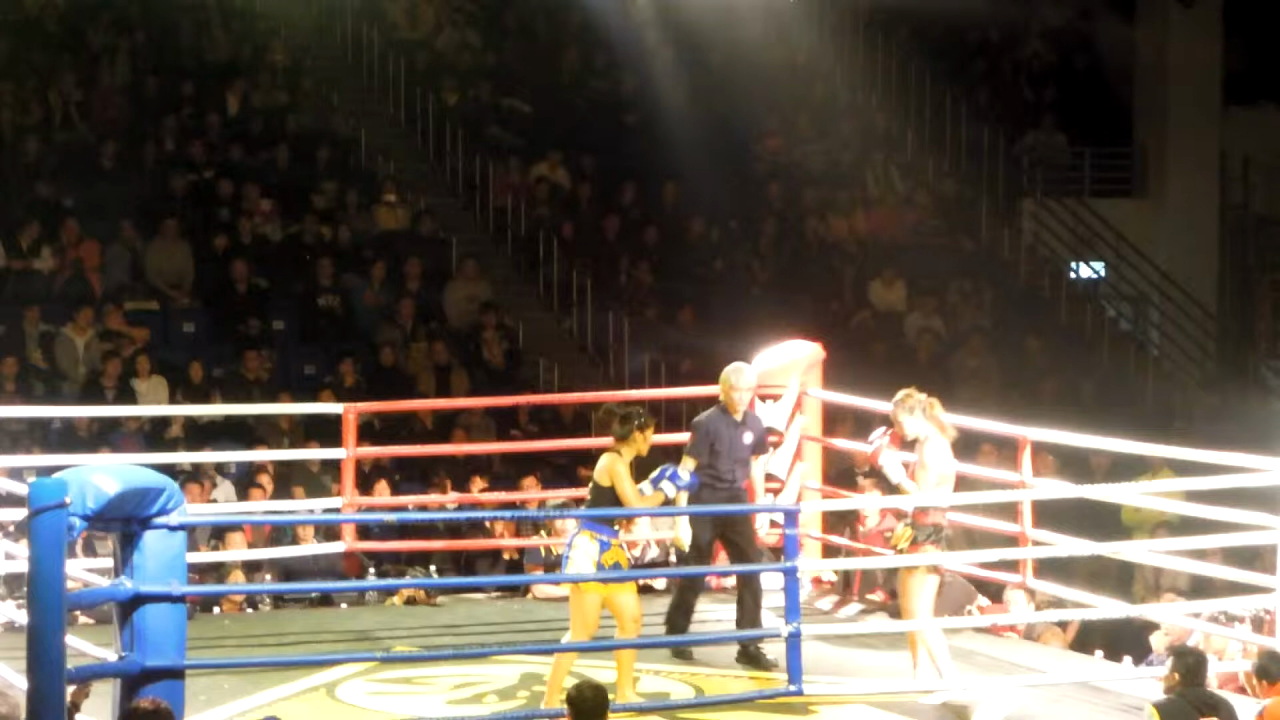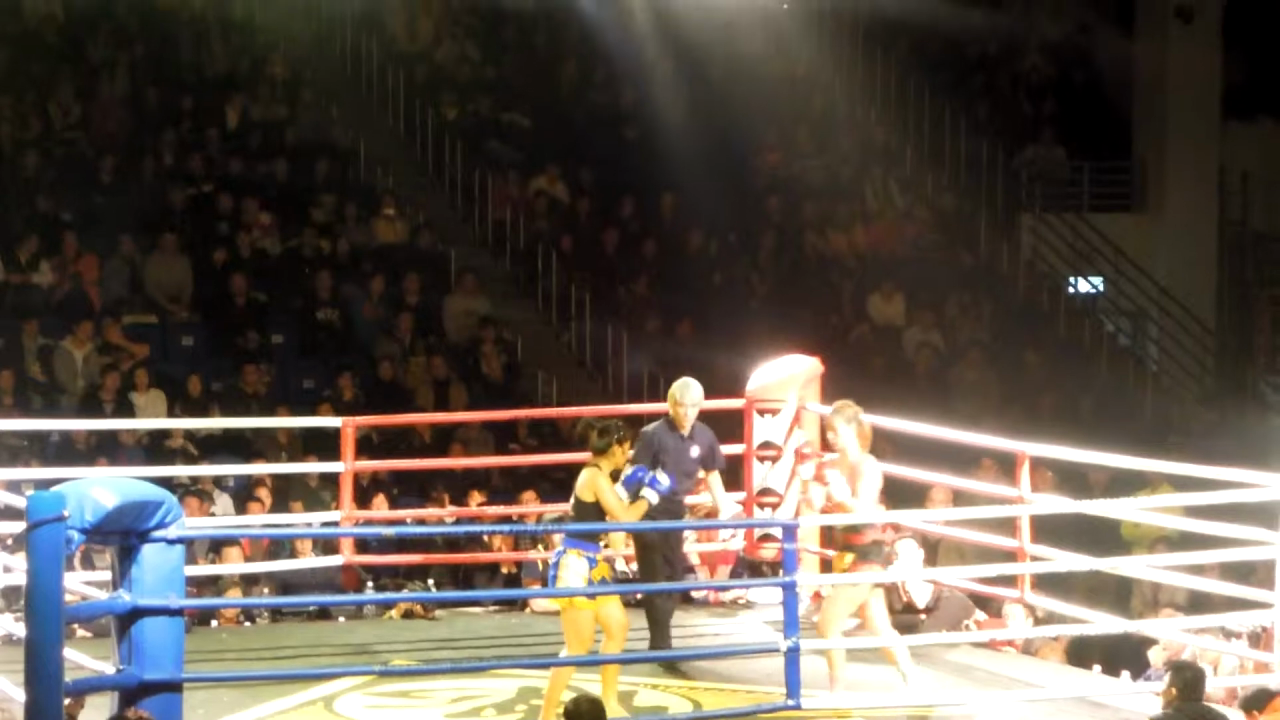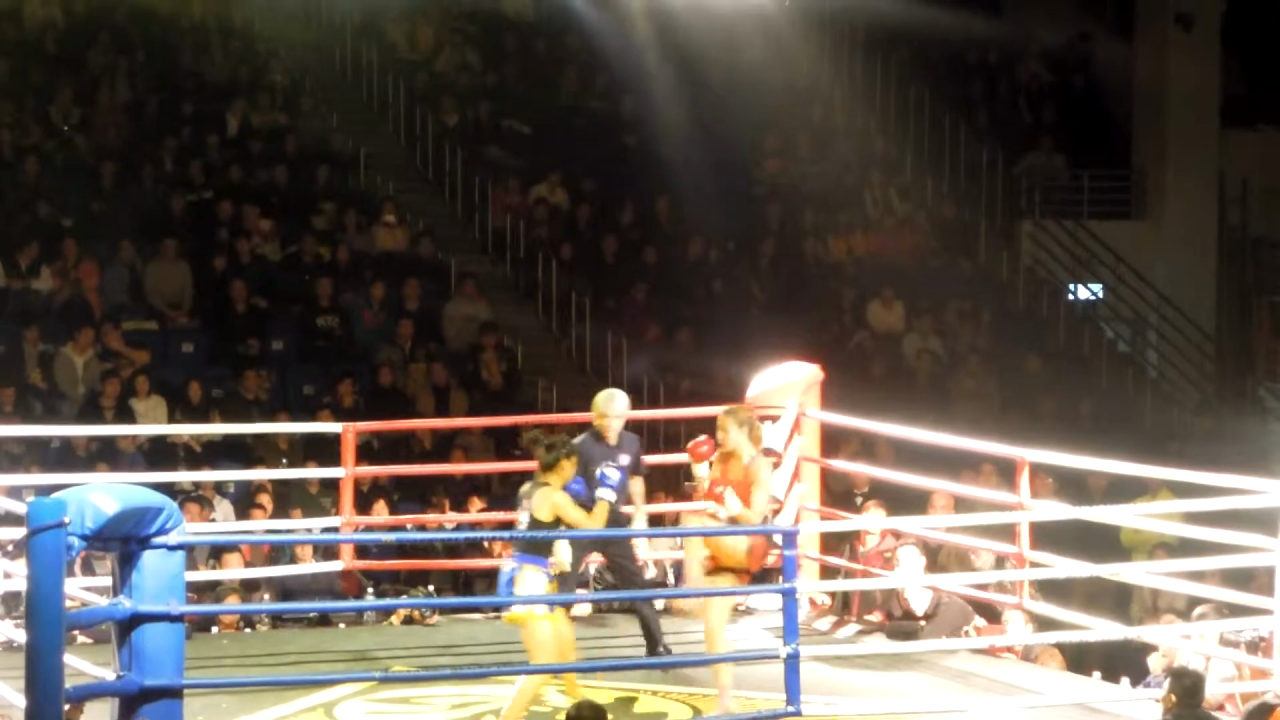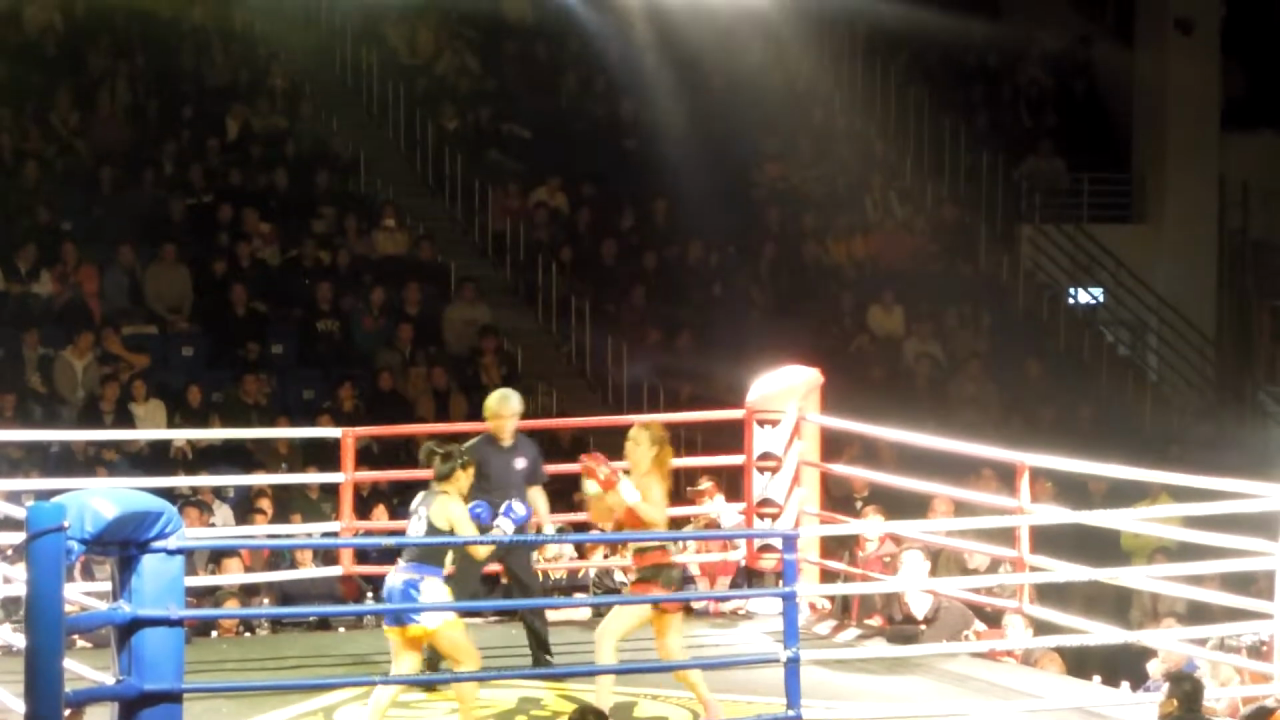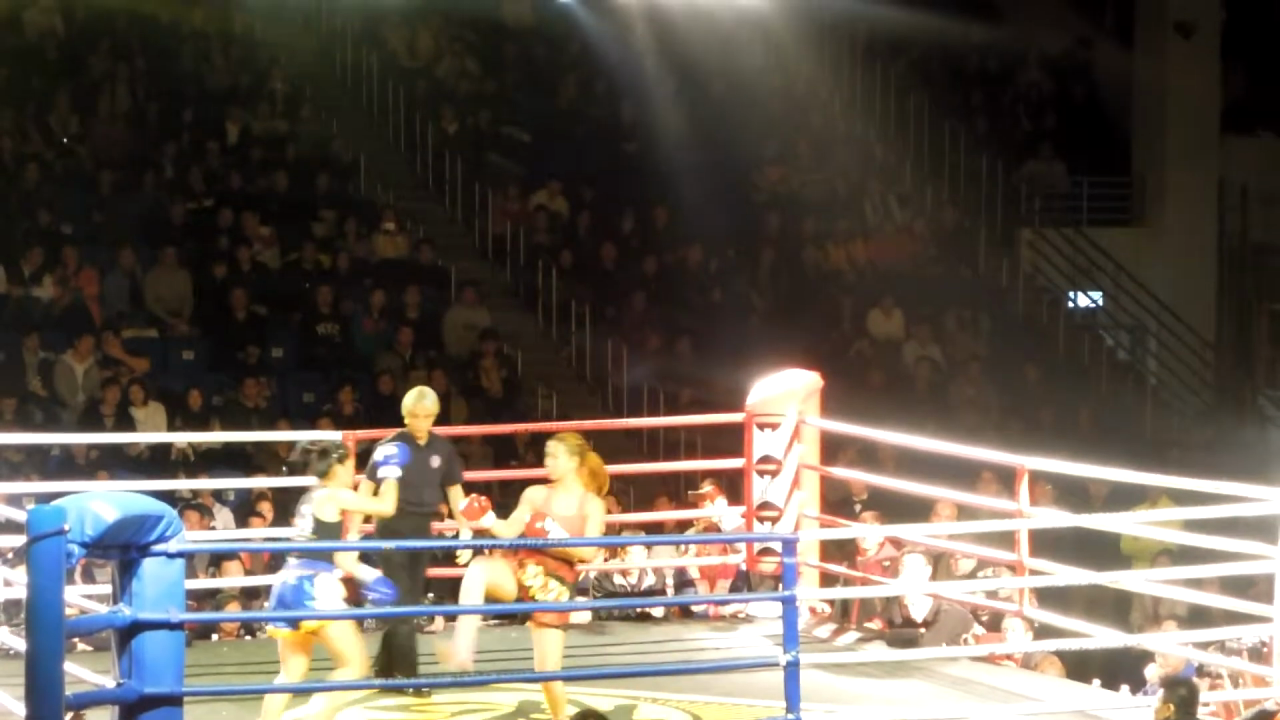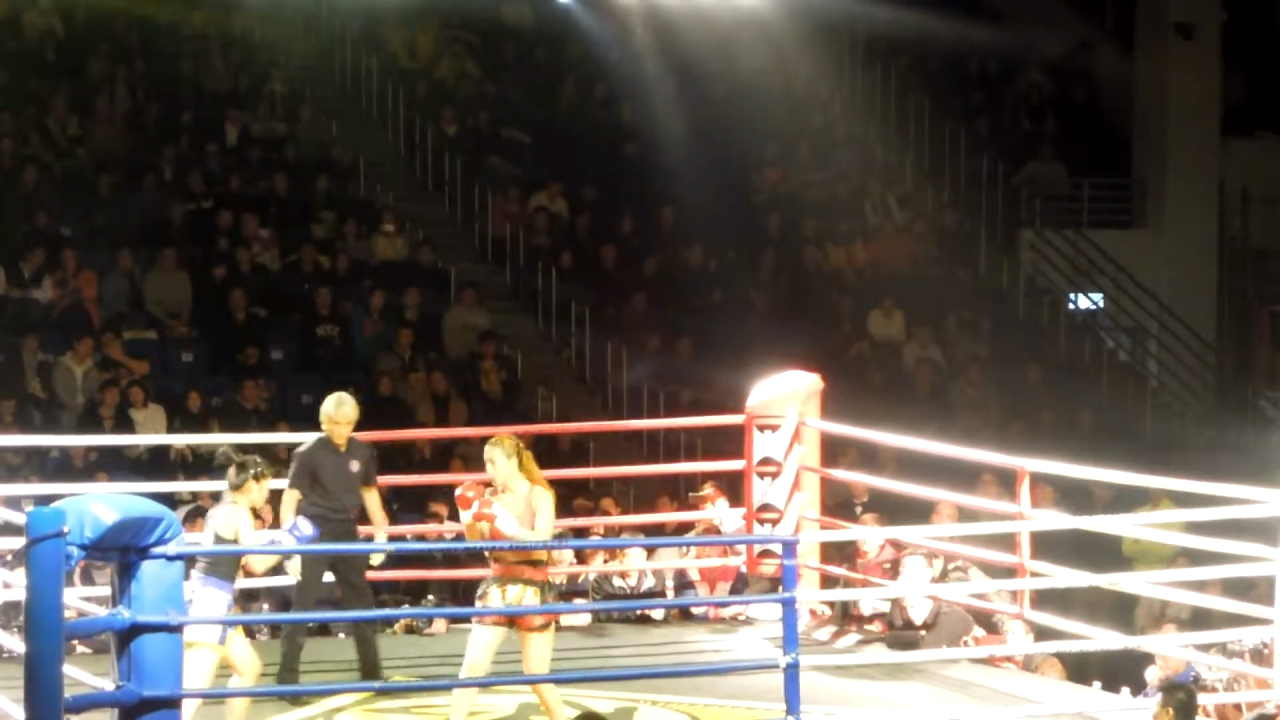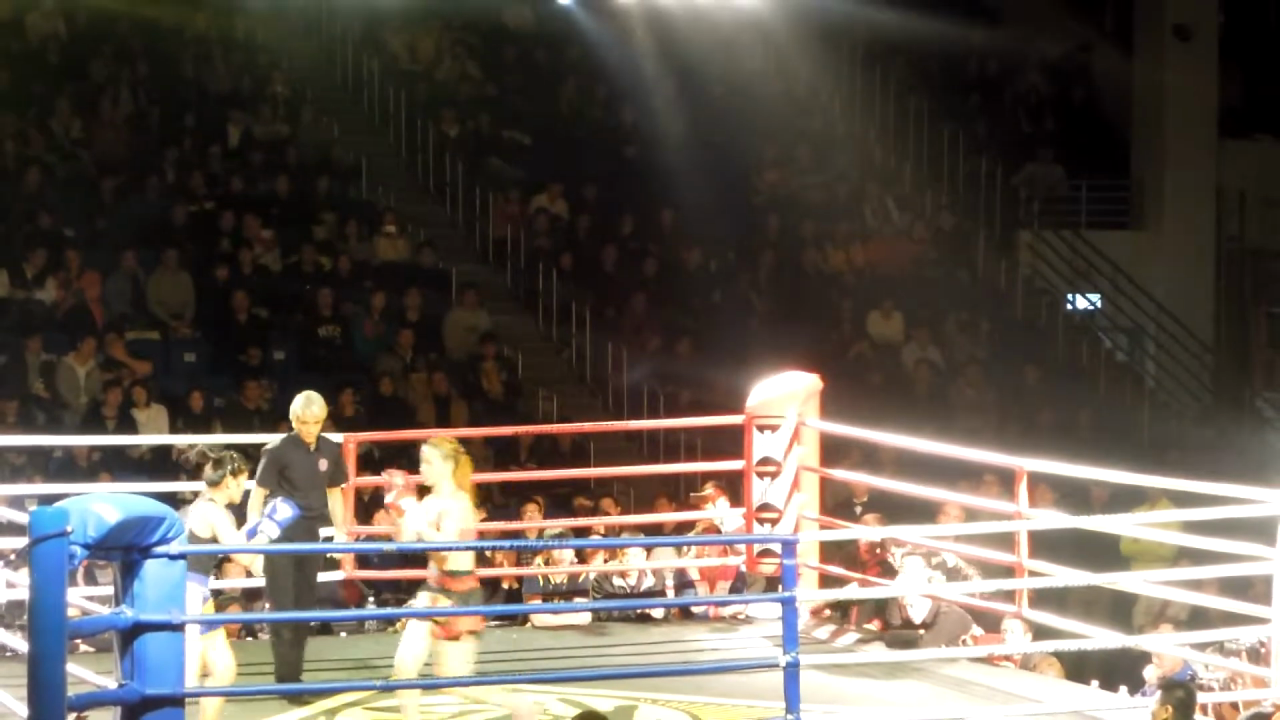
dt=0.5s
person 1, frame 1
left shoulder: (754, 423)
right shoulder: (707, 422)
right elbow: (686, 469)
left wrist: (761, 501)
right wrist: (682, 517)
left hip: (735, 500)
right hip: (705, 500)
left knee: (750, 571)
right knee: (695, 573)
left ankle: (749, 647)
right ankle: (676, 635)
person 1, frame 2
left shoulder: (704, 436)
right shoulder: (652, 434)
left elbow: (712, 475)
left wrist: (724, 510)
left hip: (674, 510)
right hip: (647, 510)
left knee: (673, 579)
right knee: (655, 583)
left ankle: (660, 646)
right ankle: (663, 649)
person 1, frame 3
left shoulder: (632, 444)
right shoulder: (581, 447)
right elbow: (565, 491)
left wrist: (640, 515)
left hip: (612, 520)
left knee: (636, 582)
right knee: (563, 588)
left ankle: (656, 647)
person 1, frame 4
left shoulder: (528, 449)
right shoulder: (475, 450)
left elbow: (535, 491)
left wrist: (548, 529)
left knee: (531, 595)
right knee: (458, 595)
left ankle: (542, 657)
right ankle: (432, 665)
person 1, frame 5
left shoulder: (444, 448)
right shoulder: (390, 447)
left elbow: (455, 491)
right elbow: (366, 489)
left wrist: (465, 532)
right wrist: (354, 530)
left hip: (421, 531)
right hip: (392, 529)
left knee: (412, 602)
right knee: (399, 602)
left ankle: (386, 669)
right ankle: (408, 676)
person 1, frame 6
left shoulder: (361, 452)
right shoulder: (309, 453)
left elbow: (369, 492)
right elbow: (290, 498)
left wrist: (381, 533)
left hip: (346, 534)
right hip: (315, 534)
left knee: (362, 603)
right knee: (304, 607)
left ankle: (371, 674)
right ankle: (287, 680)
person 1, frame 7
left shoulder: (330, 451)
right shoulder: (278, 451)
left elbow: (334, 492)
right elbow: (258, 495)
left wrist: (340, 533)
left hip: (310, 534)
right hip: (280, 533)
left knee: (304, 607)
right knee: (284, 607)
left ankle: (294, 676)
right ankle: (286, 680)
person 2, frame 1
left shoulder: (935, 447)
right shoulder: (923, 445)
left elbow: (919, 493)
right elbow: (912, 487)
left wrist: (892, 467)
right wrist: (890, 455)
left hip: (929, 533)
right hip: (917, 531)
left knee: (919, 616)
right knee: (910, 613)
left ankle: (950, 681)
right ankle: (919, 677)
person 2, frame 2
left shoulder: (867, 466)
right shoulder: (835, 464)
left elbow: (862, 512)
right elbow: (820, 506)
left wrist: (842, 495)
right wrist: (811, 480)
left hip: (866, 552)
right hip: (850, 552)
left knee: (828, 624)
right knee: (878, 627)
left ankle: (836, 692)
right ankle: (912, 683)
person 2, frame 3
left shoulder: (760, 466)
right shoulder: (724, 460)
left elbow: (756, 517)
right elbow: (709, 495)
left wrist: (738, 509)
right wrist: (701, 474)
left hip: (749, 545)
right hip: (724, 550)
left knee: (693, 520)
right knee: (713, 628)
left ankle: (692, 585)
right ankle: (725, 703)
person 2, frame 4
left shoulder: (649, 482)
right shoulder: (632, 479)
left elbow: (658, 520)
right elbow: (600, 518)
left wrist: (631, 498)
right wrist: (592, 492)
left hip: (656, 576)
right hip: (652, 573)
left knee: (605, 635)
right knee: (671, 655)
person 2, frame 5
left shoulder: (592, 503)
right shoulder: (535, 494)
left elbow: (589, 553)
right elbow: (509, 531)
left wrist: (559, 539)
right wrist: (487, 521)
left hip: (553, 585)
right hip: (520, 571)
left knee: (548, 672)
right knee: (479, 570)
right ankle: (462, 649)
person 2, frame 6
left shoulder: (539, 495)
right shoulder: (489, 498)
left elbow: (541, 541)
right elbow: (475, 542)
left wrist: (506, 525)
right wrist: (468, 518)
left hip: (532, 590)
right hip: (497, 588)
left knee: (536, 676)
right knee: (473, 667)
person 2, frame 7
left shoulder: (458, 502)
right shoulder: (431, 500)
left elbow: (447, 551)
right elbow: (407, 539)
left wrist: (411, 515)
right wrist: (397, 507)
left hip: (456, 596)
right hip: (433, 593)
left knee: (460, 685)
right knee: (403, 667)
person 3, frame 1
left shoulder: (619, 462)
right shoulder: (614, 461)
right elbow: (636, 507)
left wrist: (653, 485)
right wrist: (669, 487)
left hip: (607, 547)
right hip: (590, 548)
left knee: (631, 618)
right knee: (582, 631)
left ankle: (624, 691)
right ankle: (550, 701)
person 3, frame 2
left shoulder: (594, 475)
right shoulder: (595, 476)
right elbow: (625, 519)
left wrist: (626, 487)
right wrist: (651, 492)
left hip: (589, 562)
right hip: (576, 563)
left knee: (617, 627)
right knee: (578, 647)
person 3, frame 3
left shoulder: (531, 488)
right shoulder: (553, 497)
right elbow: (590, 526)
right wrist: (606, 492)
left hip: (520, 575)
right hip: (528, 578)
left knee: (564, 644)
right knee: (545, 662)
person 3, frame 4
left shoulder: (422, 499)
right shoulder: (452, 504)
right elbow: (480, 551)
left wrist: (467, 520)
right wrist: (506, 523)
left hip: (398, 584)
right hip: (424, 589)
left knee: (404, 670)
right knee: (467, 662)
person 3, frame 5
left shoulder: (310, 498)
right shoulder: (336, 496)
right elbow: (384, 508)
left wrist: (367, 575)
right wrist: (390, 471)
left hip: (290, 583)
right hip: (317, 585)
left knee: (292, 673)
right knee: (357, 665)
person 3, frame 6
left shoulder: (221, 510)
right shoulder: (239, 514)
right elbow: (257, 565)
left wrist: (269, 542)
right wrist: (289, 540)
left hip: (211, 599)
right hip: (207, 599)
left knee: (248, 667)
right knee: (196, 687)
person 3, frame 7
left shoulder: (209, 509)
right shoulder: (213, 512)
right elbow: (244, 558)
left wrist: (250, 533)
right wrist: (270, 529)
left hip: (196, 596)
right hip: (184, 596)
left knee: (224, 668)
right knee: (185, 680)
